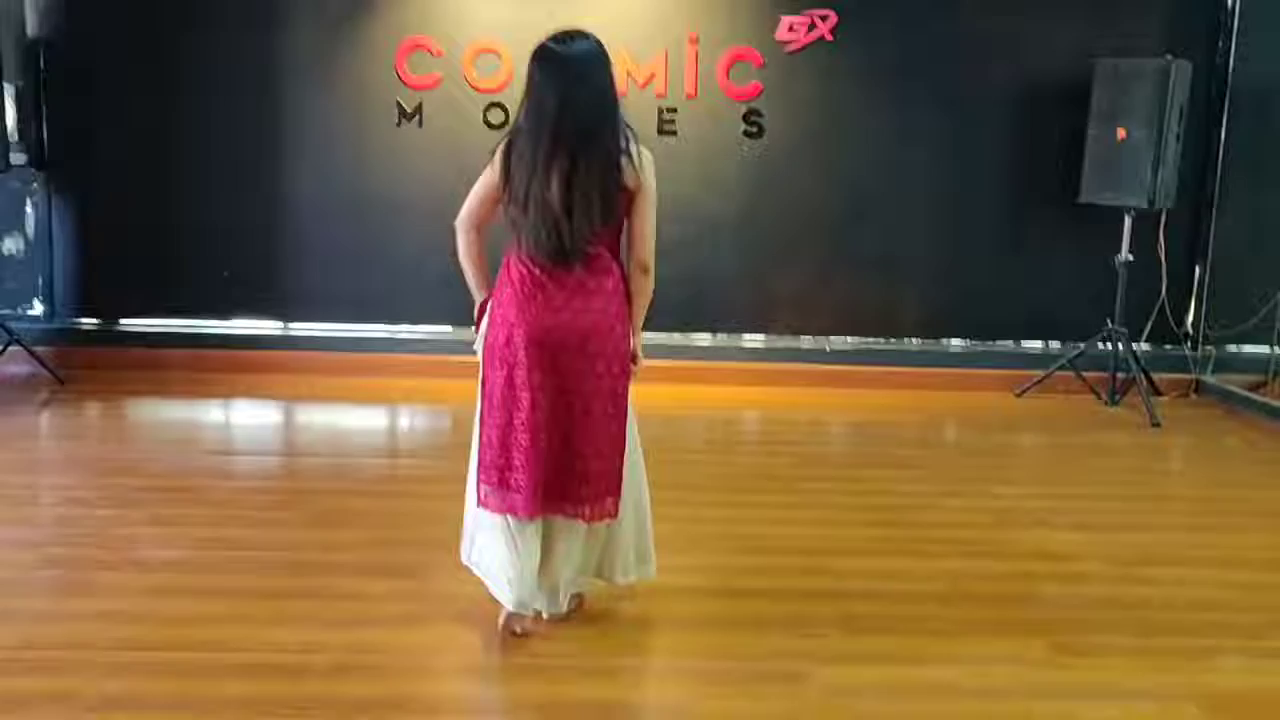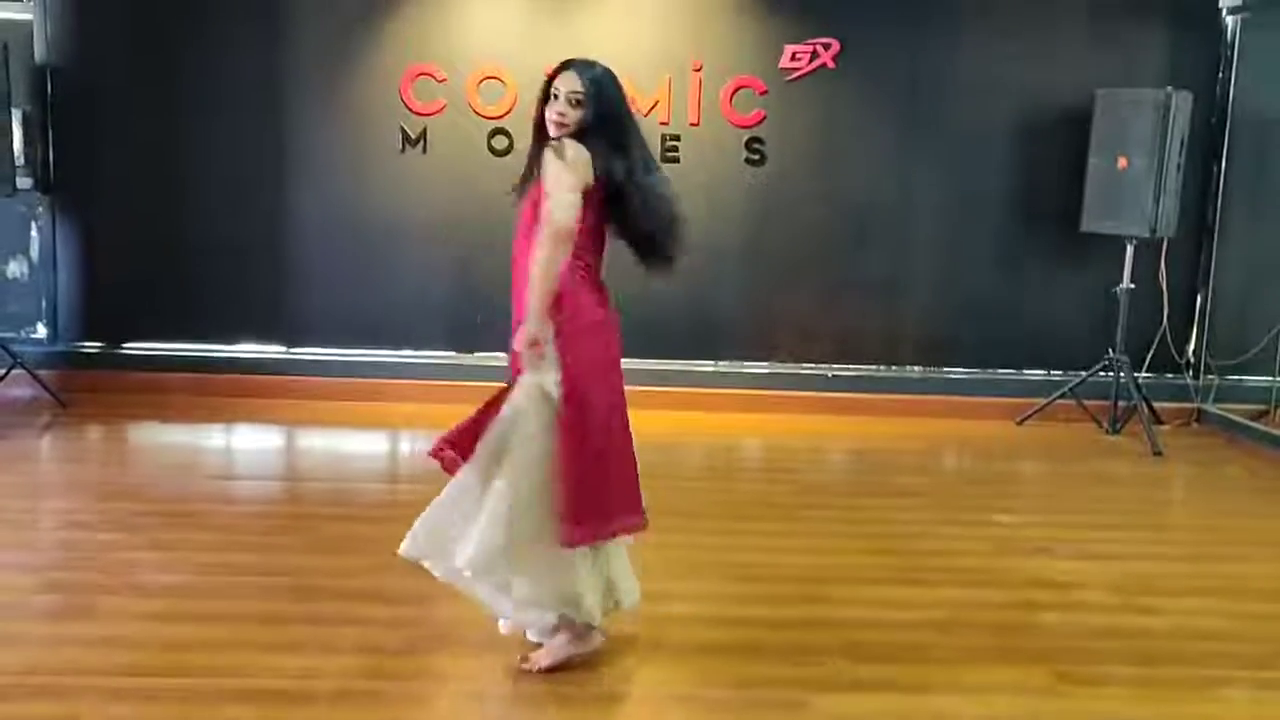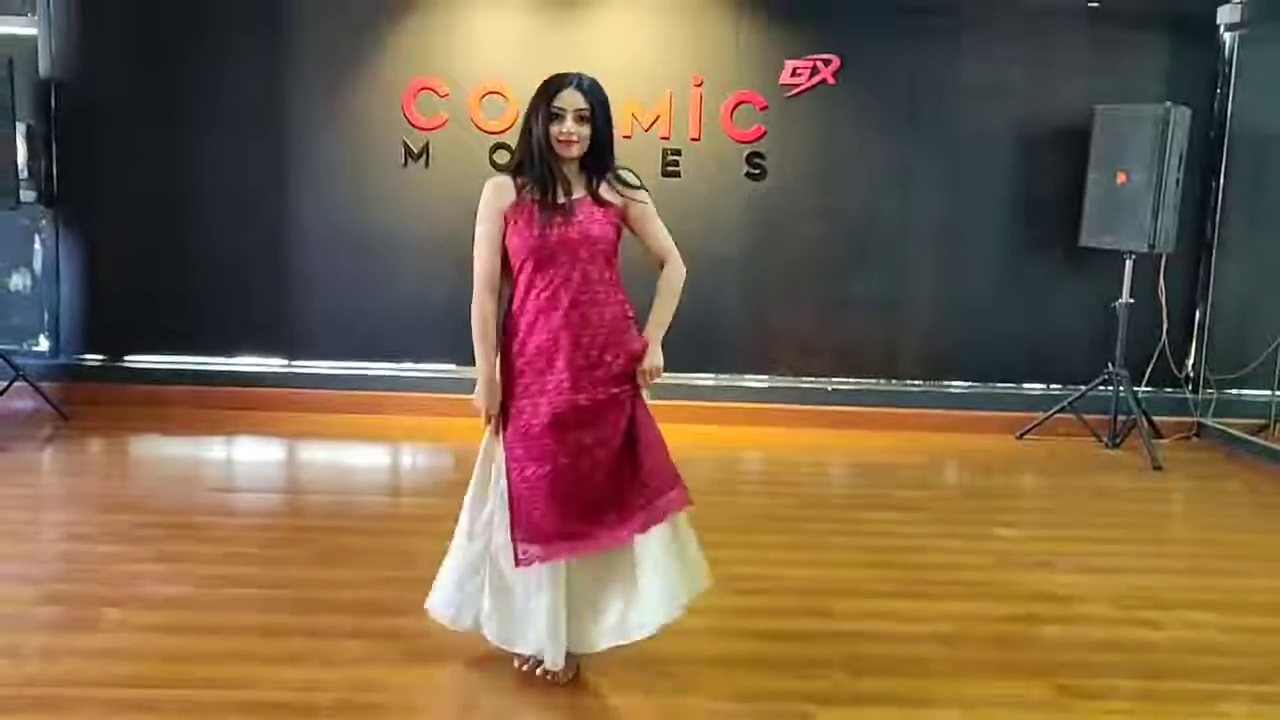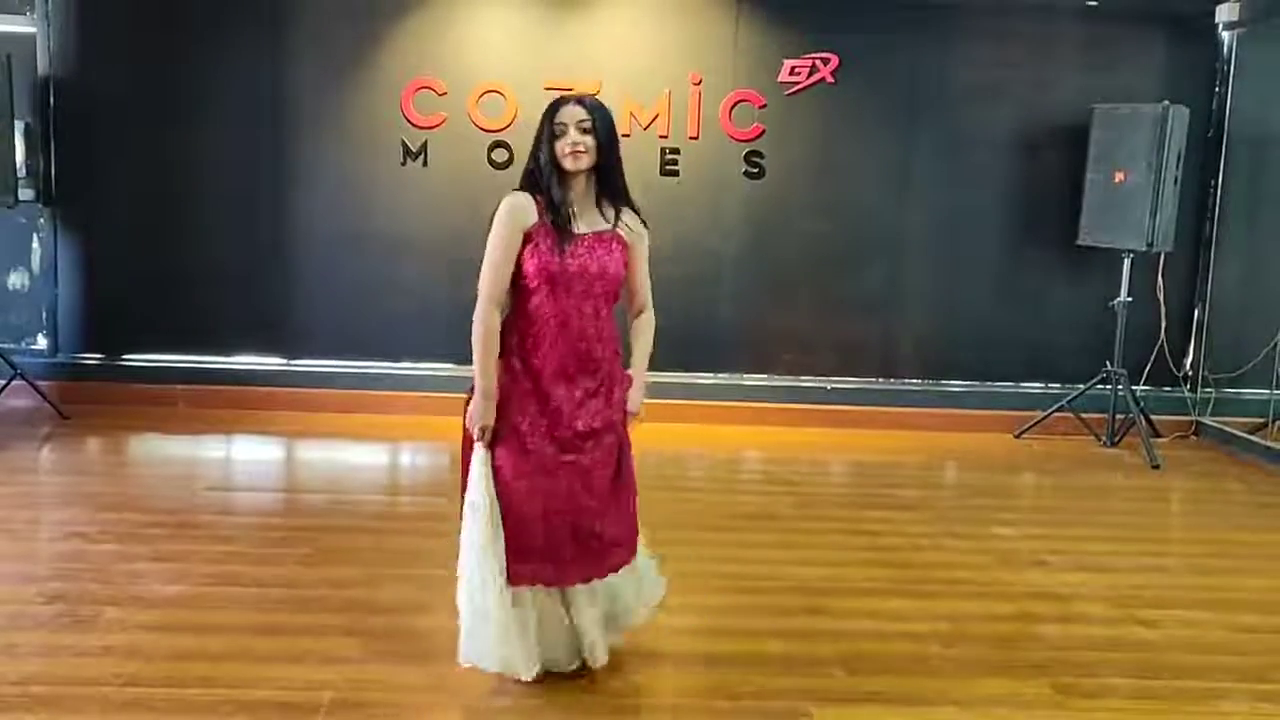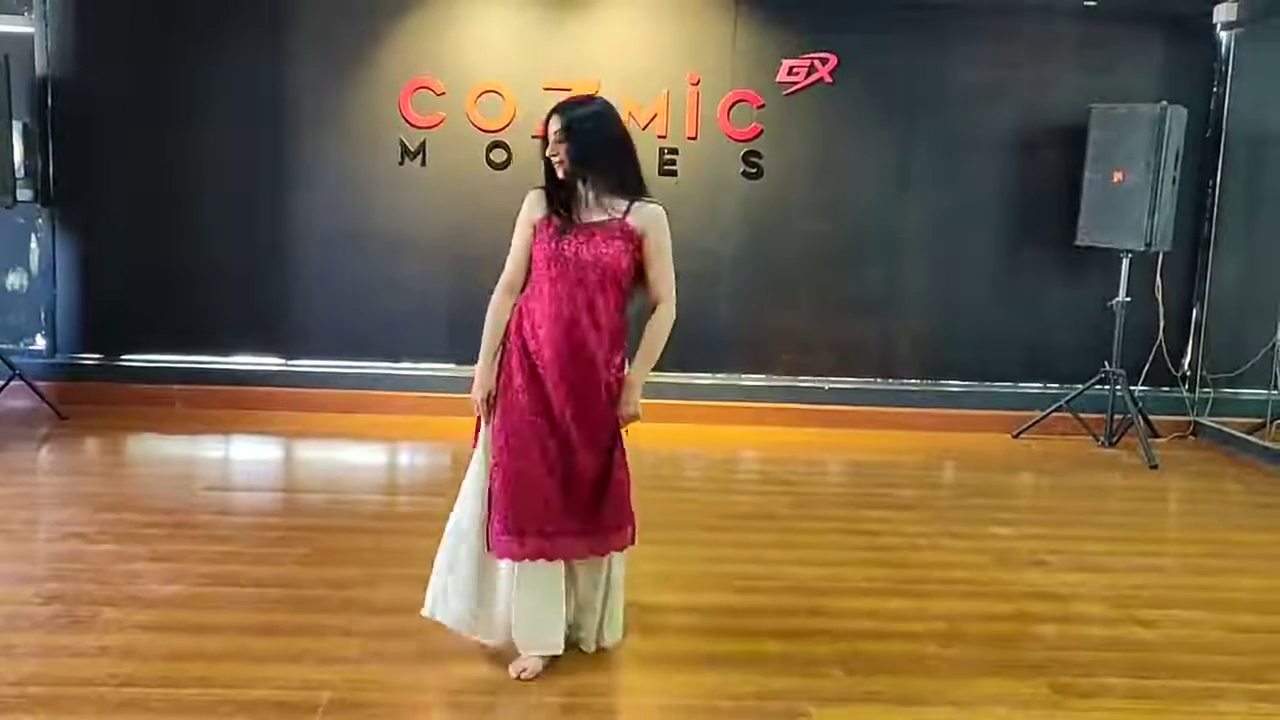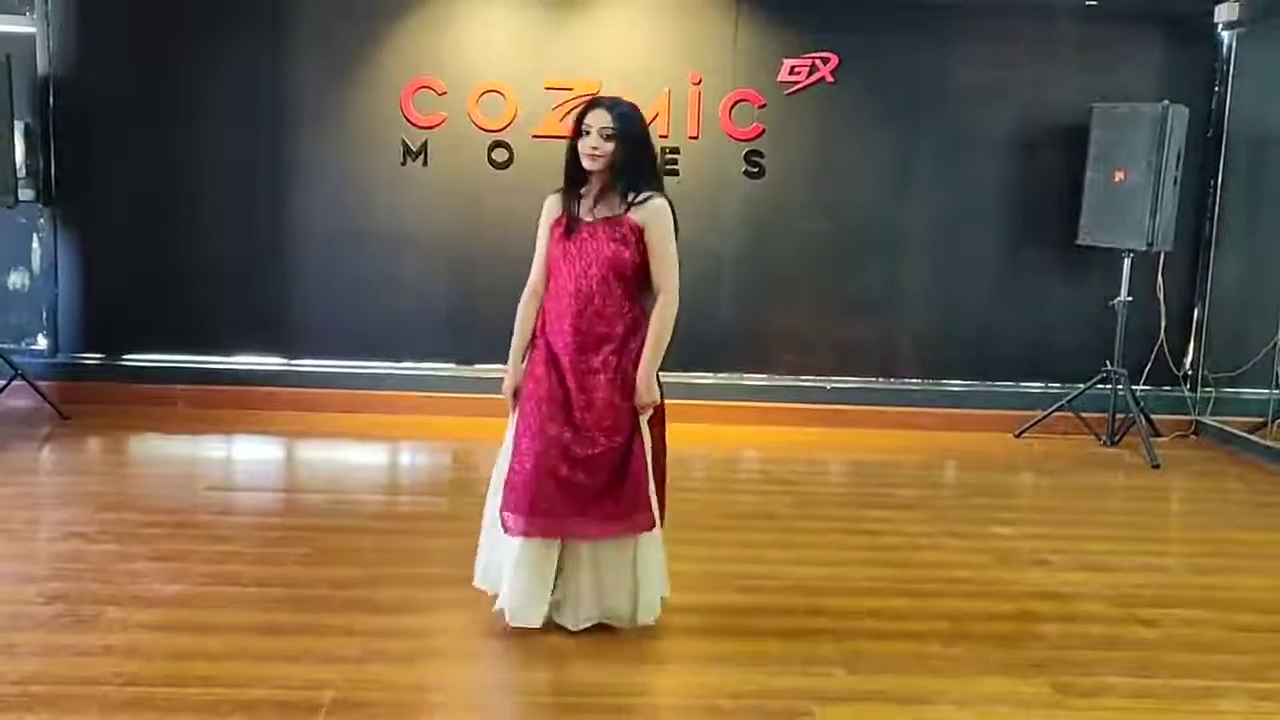
dt=0.5s
person 1, frame 1
left shoulder: (517, 147)
right shoulder: (632, 156)
left elbow: (466, 227)
right elbow: (641, 261)
left wrist: (484, 301)
right wrist: (633, 330)
left hip: (522, 317)
right hip: (597, 323)
left knee: (519, 453)
right knee: (588, 455)
left ankle: (521, 596)
right ankle: (564, 588)
person 1, frame 2
left shoulder: (565, 154)
right shoulder: (569, 162)
left elbow: (558, 228)
left wrist: (534, 321)
left hip: (563, 337)
right hip: (579, 337)
left knee: (536, 476)
right knee: (566, 476)
left ankle: (575, 620)
right ankle: (571, 605)
person 1, frame 3
left shoulder: (618, 189)
right shoulder: (504, 192)
left elbow: (673, 264)
right elbow: (486, 290)
left wrist: (654, 341)
right wrist: (487, 375)
left hip: (607, 369)
right hip: (532, 371)
left knee: (600, 496)
right knee: (533, 500)
left ankle: (571, 635)
right ankle: (534, 631)
person 1, frame 4
left shoulder: (628, 225)
right shoulder: (521, 209)
left elbow: (642, 310)
right elbow: (489, 304)
left wrist: (637, 383)
right wrist: (484, 394)
left hip: (597, 395)
right hip: (526, 390)
left knee: (597, 521)
right knee: (527, 520)
left ankle: (588, 634)
right ankle: (538, 641)
person 1, frame 5
left shoulder: (644, 217)
right shoulder: (540, 204)
left elbow: (664, 306)
right elbow: (508, 288)
left wrist: (634, 384)
right wrist: (485, 367)
left hip: (595, 380)
right hip: (527, 372)
left knee: (590, 503)
right knee: (524, 501)
left ankle: (586, 619)
right ankle: (535, 634)
person 1, frame 6
left shoulder: (649, 209)
right shoulder: (558, 206)
left elbow: (667, 296)
right elbow: (536, 289)
left wrist: (647, 373)
right wrist: (515, 362)
left hip: (616, 368)
right hip: (554, 365)
left knee: (610, 484)
right knee: (536, 479)
left ankle: (594, 597)
right ankle: (525, 593)
